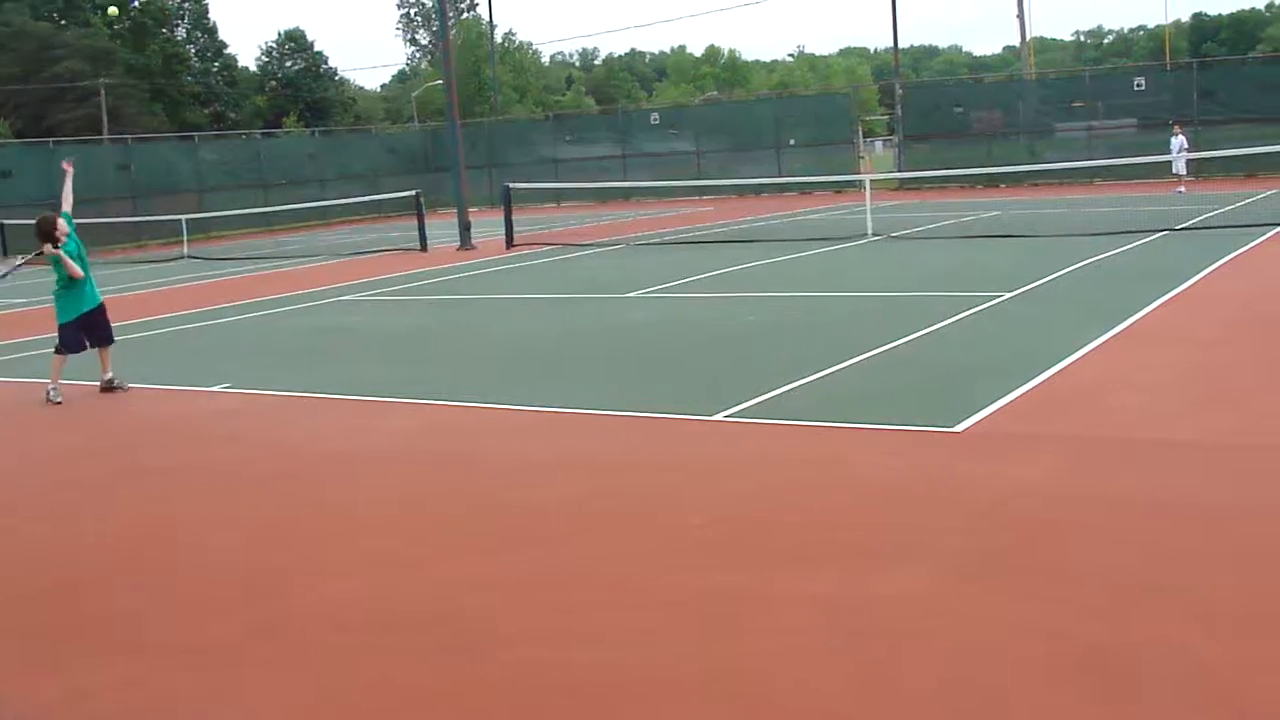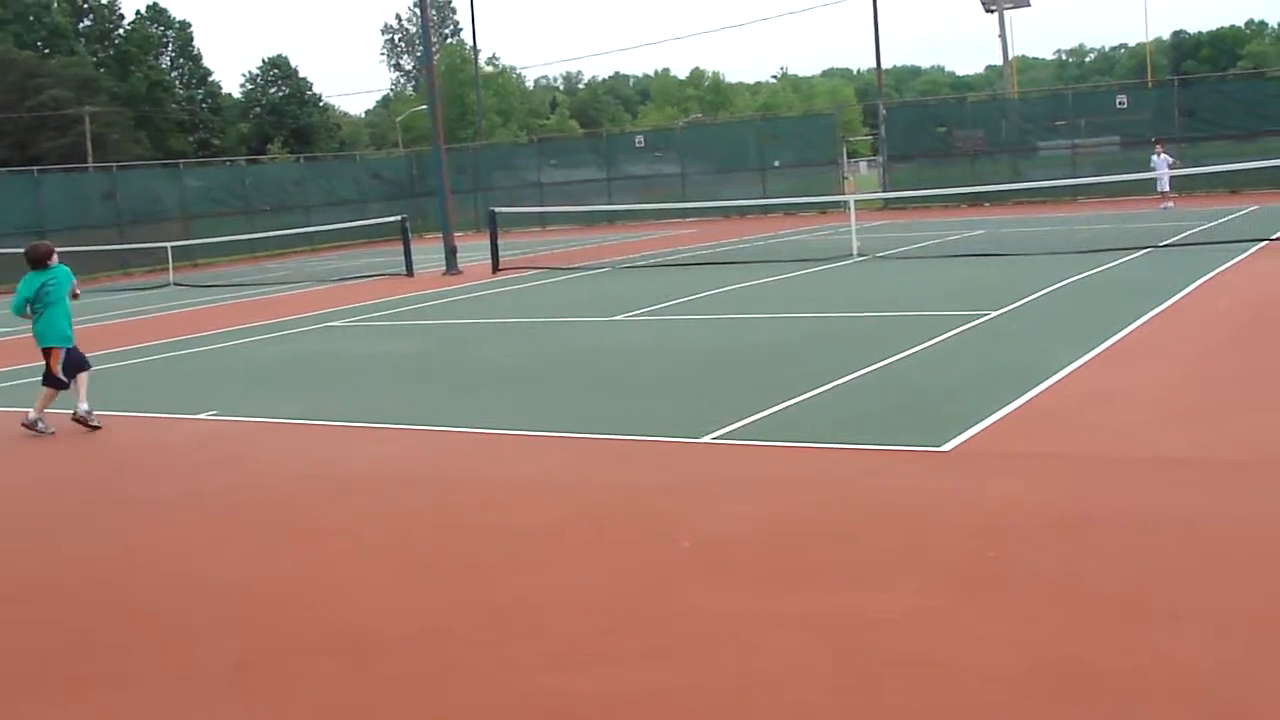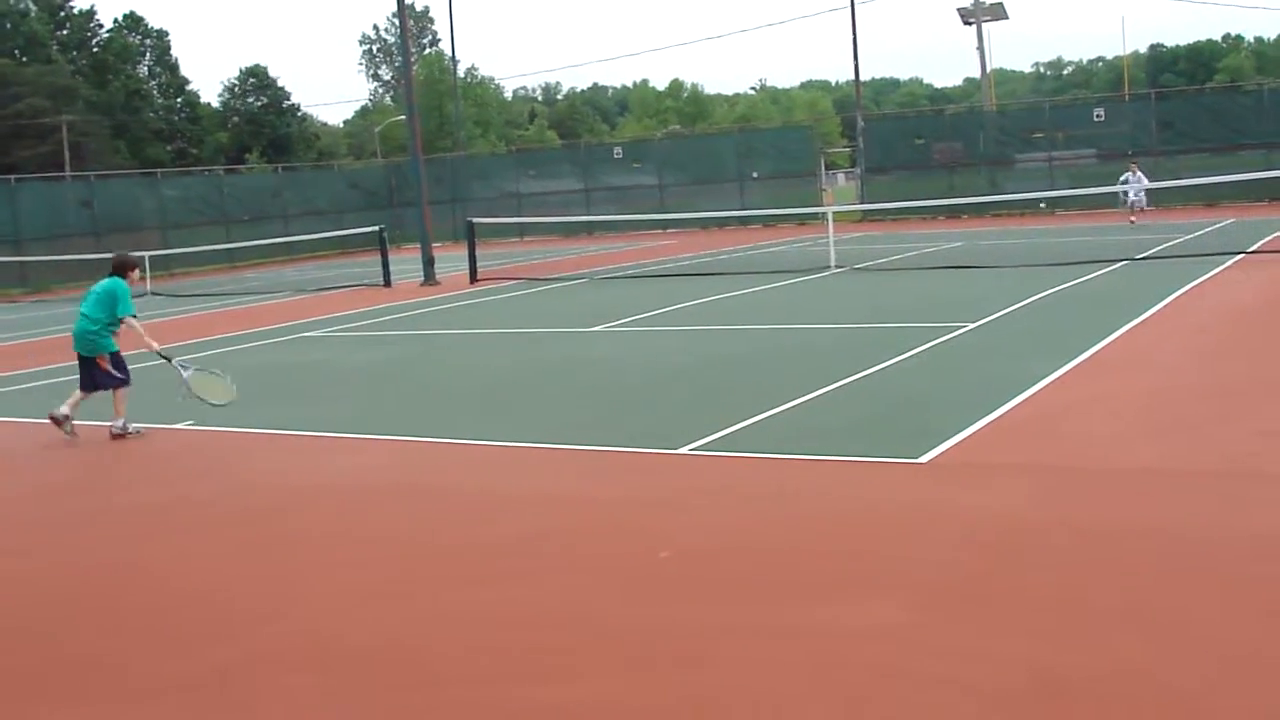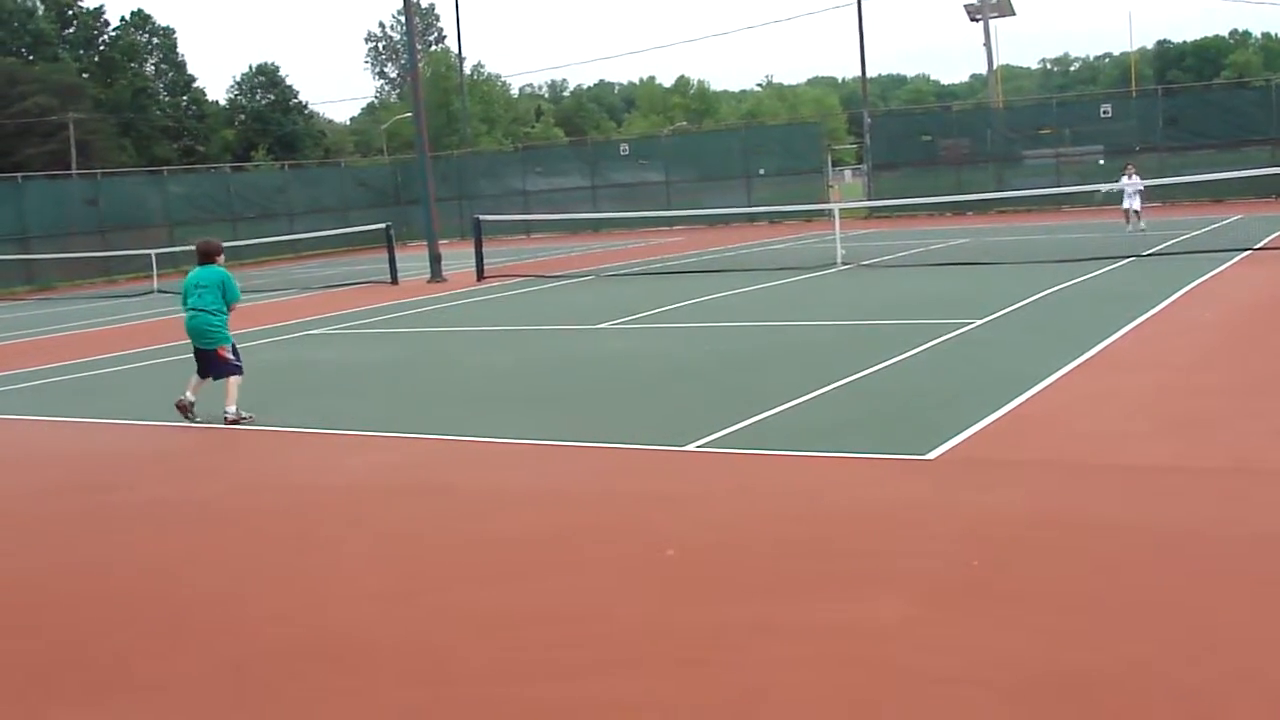
dt=1s
person 1, frame 1
left shoulder: (69, 231)
right shoulder: (61, 253)
left elbow: (67, 202)
right elbow: (78, 275)
left wrist: (69, 176)
right wrist: (60, 254)
left hip: (91, 299)
right hip: (71, 305)
left knee: (105, 339)
right knee: (65, 346)
left ankle: (107, 379)
right ankle: (53, 387)
person 1, frame 2
left shoulder: (28, 280)
right shoulder: (62, 272)
left elbow: (18, 310)
right elbow: (73, 285)
left wrist: (37, 316)
right wrist: (74, 291)
left hip: (48, 333)
right hip: (57, 335)
left knee: (81, 367)
right knee: (57, 379)
left ankle: (82, 409)
right ankle: (33, 418)
person 1, frame 3
left shoulder: (104, 284)
right shoulder: (121, 288)
left elbow: (93, 311)
right elbow: (127, 318)
right wrist: (147, 339)
left hip: (82, 334)
right hip: (97, 337)
left knee: (91, 383)
right knee: (121, 379)
left ankle: (63, 412)
right ankle: (119, 426)
person 1, frame 4
left shoulder: (192, 276)
right shoulder: (222, 274)
left elbow: (186, 305)
right elbow: (233, 305)
left hip: (193, 325)
right hip: (213, 327)
left knee: (205, 368)
right knee: (234, 369)
left ankle: (187, 399)
right ankle: (231, 411)
